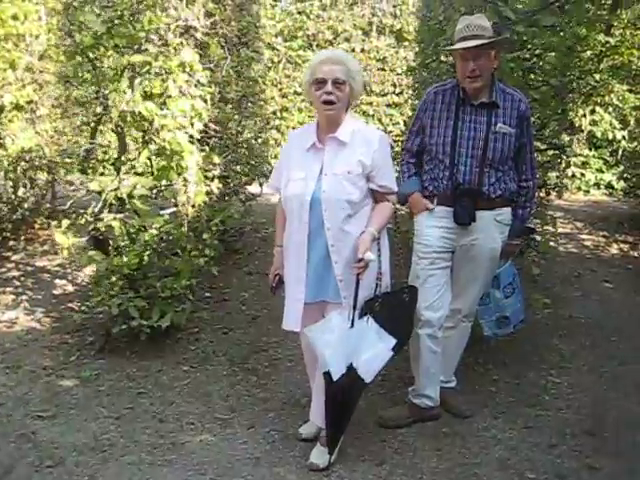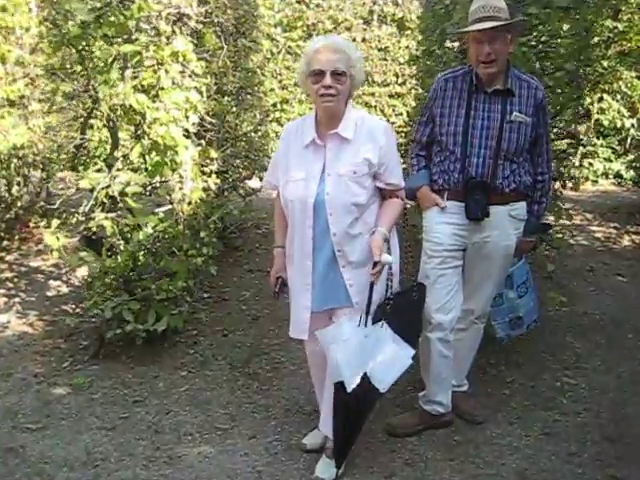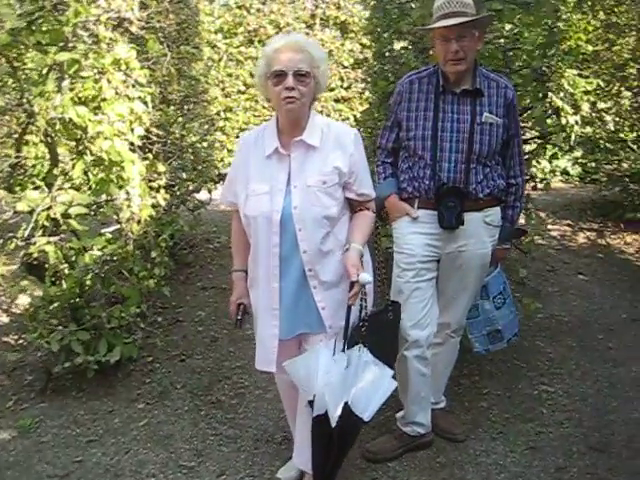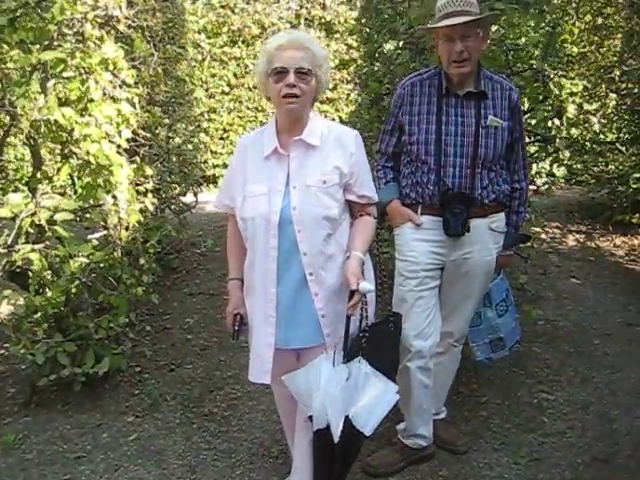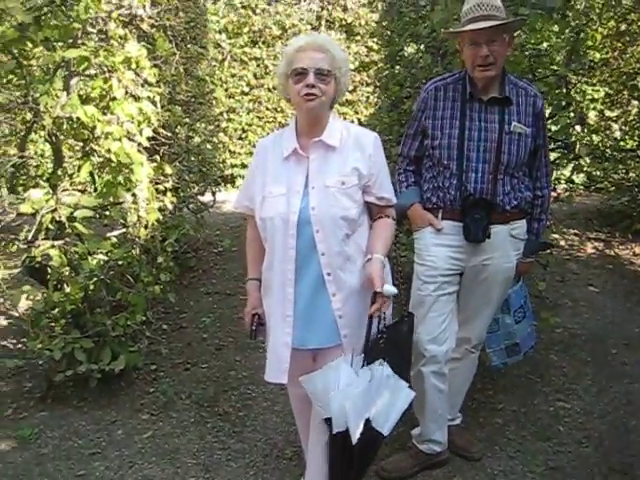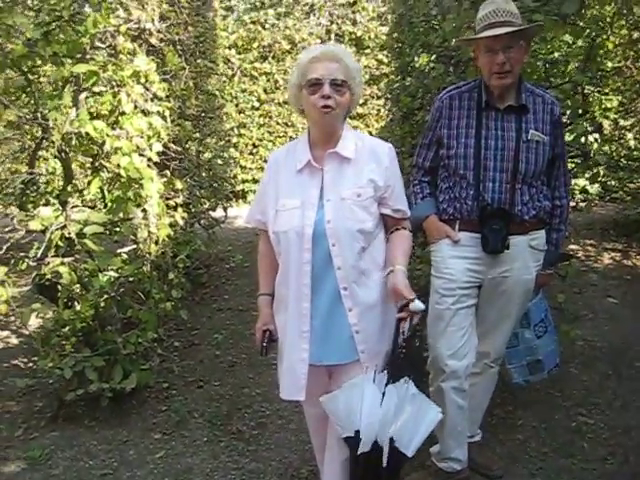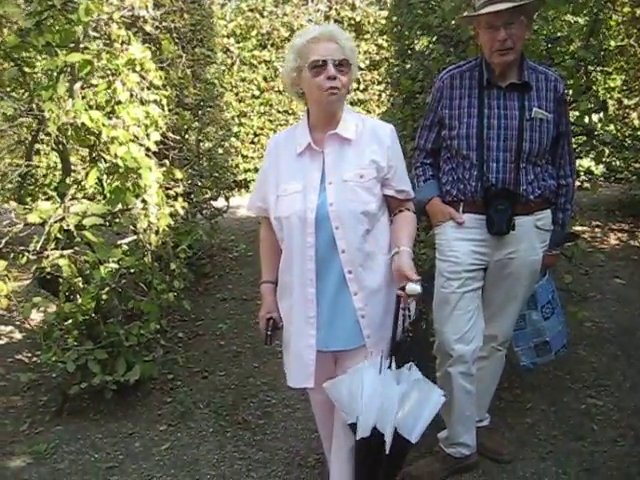
dt=0.4s
person 1, frame 1
left shoulder: (516, 106)
right shoulder: (435, 98)
left elbow: (526, 173)
right elbow: (411, 153)
left wrist: (516, 229)
right wrist: (411, 192)
left hip: (489, 221)
right hip: (436, 216)
left knee: (463, 310)
right knee: (428, 311)
left ankle: (444, 382)
right ankle: (425, 397)
person 1, frame 2
left shoulder: (532, 93)
right shoulder: (445, 85)
left elbow: (541, 166)
right elbow: (420, 145)
left wrist: (531, 225)
right wrist: (420, 186)
left hip: (502, 217)
right hip: (447, 211)
left knee: (475, 311)
right knee: (438, 313)
left ankle: (456, 386)
right ankle: (435, 403)
person 1, frame 3
left shoulder: (502, 93)
right shoulder: (410, 88)
left elbow: (513, 169)
right elbow: (385, 152)
left wrist: (505, 232)
right wrist: (388, 196)
left hip: (475, 224)
right hip: (417, 221)
left knee: (450, 324)
right knee: (414, 329)
left ankle: (433, 402)
right ankle: (415, 423)
person 1, frame 4
left shoulder: (505, 95)
right shoulder: (411, 90)
left elbow: (517, 172)
right elbow: (385, 157)
left wrist: (510, 236)
right wrist: (390, 201)
left hip: (480, 231)
right hip: (421, 226)
left knee: (452, 333)
right knee: (417, 338)
left ankle: (434, 414)
right ankle: (416, 435)
person 1, frame 5
left shoulder: (530, 101)
right shoulder: (435, 94)
left elbow: (539, 179)
right elbow: (407, 160)
left wrist: (531, 243)
right wrist: (412, 205)
left hip: (501, 237)
right hip: (442, 231)
left knee: (470, 339)
right knee: (431, 344)
left ankle: (449, 420)
right ankle: (430, 441)
person 1, frame 6
left shoulder: (547, 109)
right shoulder: (450, 103)
left elbow: (558, 189)
right elbow: (421, 172)
left wrist: (549, 256)
right wrist: (427, 217)
left hip: (520, 248)
right hip: (459, 244)
left knee: (489, 354)
right knee: (450, 359)
left ankle: (468, 438)
person 1, frame 7
left shoulder: (550, 86)
right shoulder: (451, 83)
left elbow: (563, 168)
right elbow: (424, 154)
left wrist: (555, 237)
right wrist: (430, 200)
left hip: (526, 229)
right hip: (464, 226)
left knee: (496, 337)
right knee: (457, 343)
left ankle: (477, 421)
person 2, frame 1
left shoulder: (371, 139)
right shoulder: (296, 140)
left elbow: (386, 199)
right elbow: (284, 202)
left wrist: (369, 234)
right wrist: (279, 250)
left hip: (349, 264)
right hip: (305, 263)
right knee: (311, 341)
right ankle: (322, 413)
person 2, frame 2
left shoulder: (376, 132)
right shoulder: (292, 134)
left elbow: (394, 195)
right elbow: (282, 199)
left wrist: (380, 234)
right wrist: (280, 251)
left hip: (356, 266)
right hip: (309, 265)
right knee: (316, 347)
left ankle: (334, 438)
right ankle: (329, 421)
person 2, frame 3
left shoulder: (344, 139)
right shoulder: (249, 145)
left elbow: (364, 207)
right elbow: (241, 217)
left wrist: (354, 250)
right wrist: (239, 274)
left hip: (328, 286)
right hip: (275, 288)
right knee: (287, 376)
person 2, frame 4
left shoulder: (344, 142)
right shoulder: (247, 148)
left elbow: (365, 211)
right elbow: (236, 224)
left wrist: (355, 257)
right wrist: (236, 285)
left hip: (328, 295)
right hip: (272, 297)
right knee: (285, 390)
person 2, frame 5
left shoulder: (364, 143)
right shoulder: (267, 149)
left elbow: (383, 214)
right elbow: (256, 224)
left wrist: (376, 260)
right wrist: (254, 285)
left hip: (345, 298)
right hip: (289, 299)
right knee: (302, 394)
person 2, frame 6
left shoulder: (378, 155)
right shoulder: (280, 162)
left elbow: (398, 226)
right elbow: (268, 238)
left wrist: (396, 272)
right wrist: (265, 301)
left hip: (360, 316)
right hip: (303, 317)
right knee: (317, 413)
person 2, frame 7
left shoulder: (379, 136)
right shoulder: (280, 146)
left elbow: (402, 207)
right elbow: (269, 224)
left wrist: (402, 253)
right wrist: (268, 288)
left hip: (365, 301)
right hip: (308, 303)
right knee: (324, 401)
